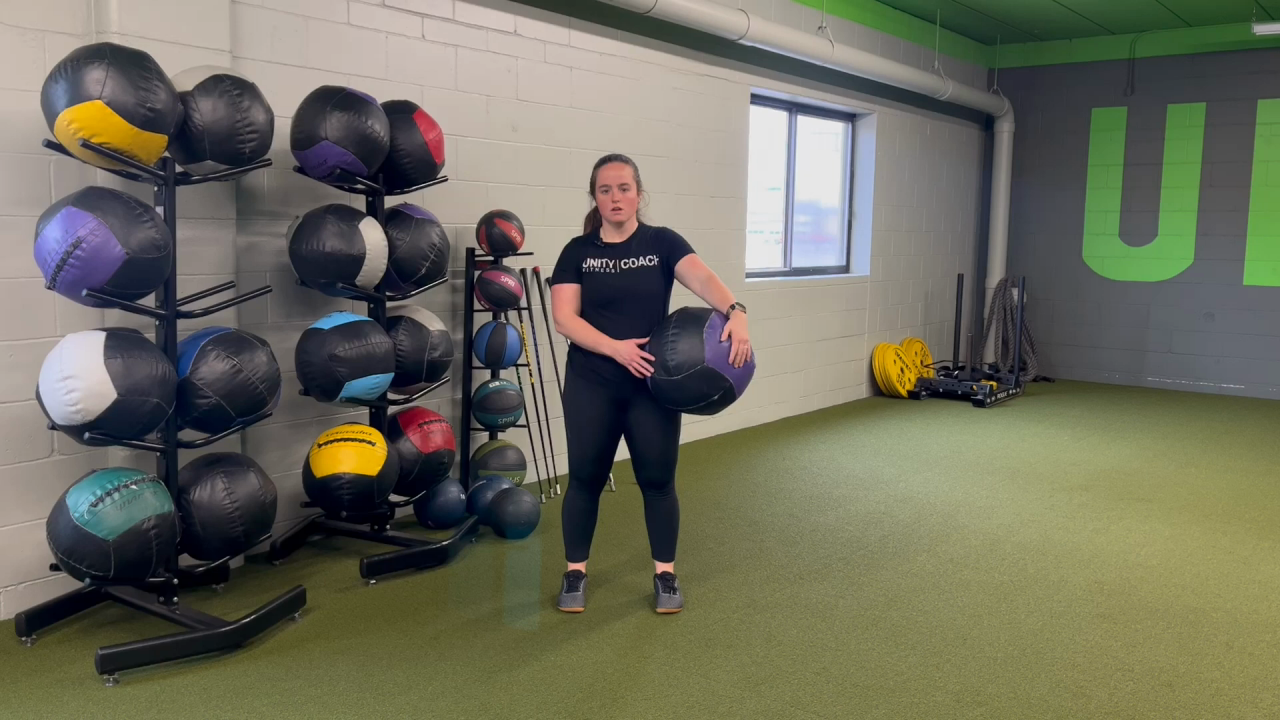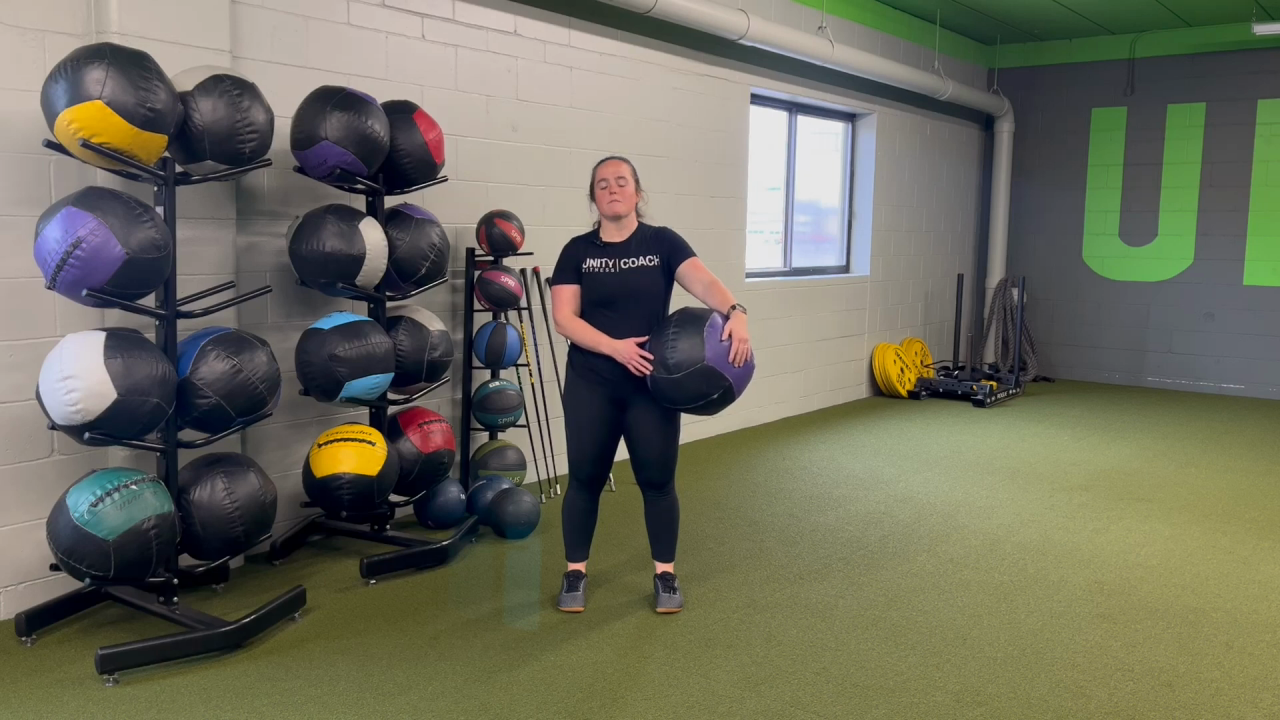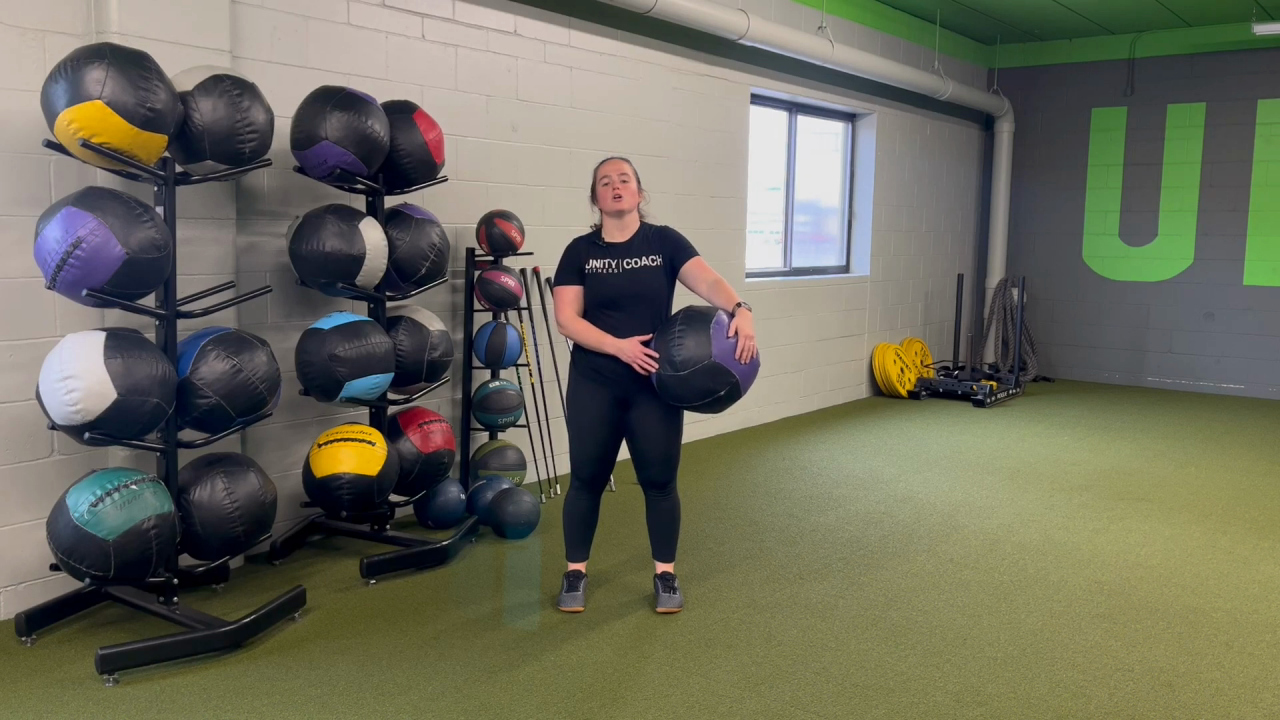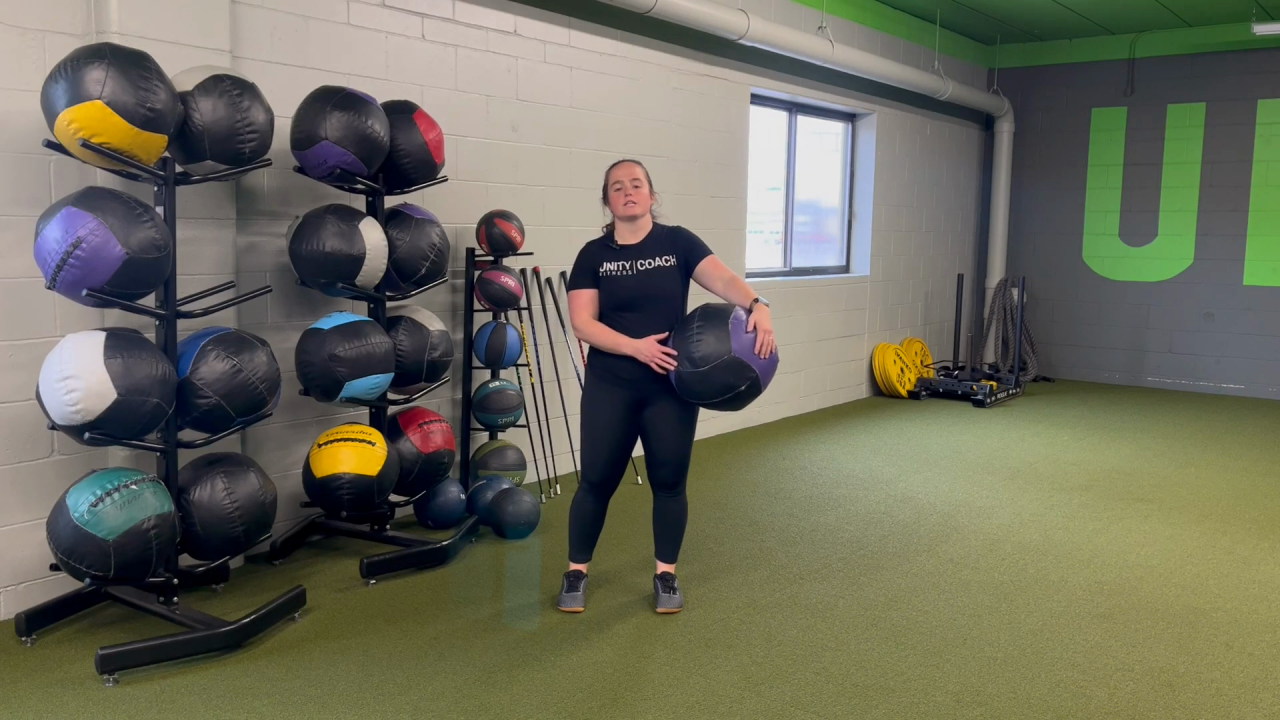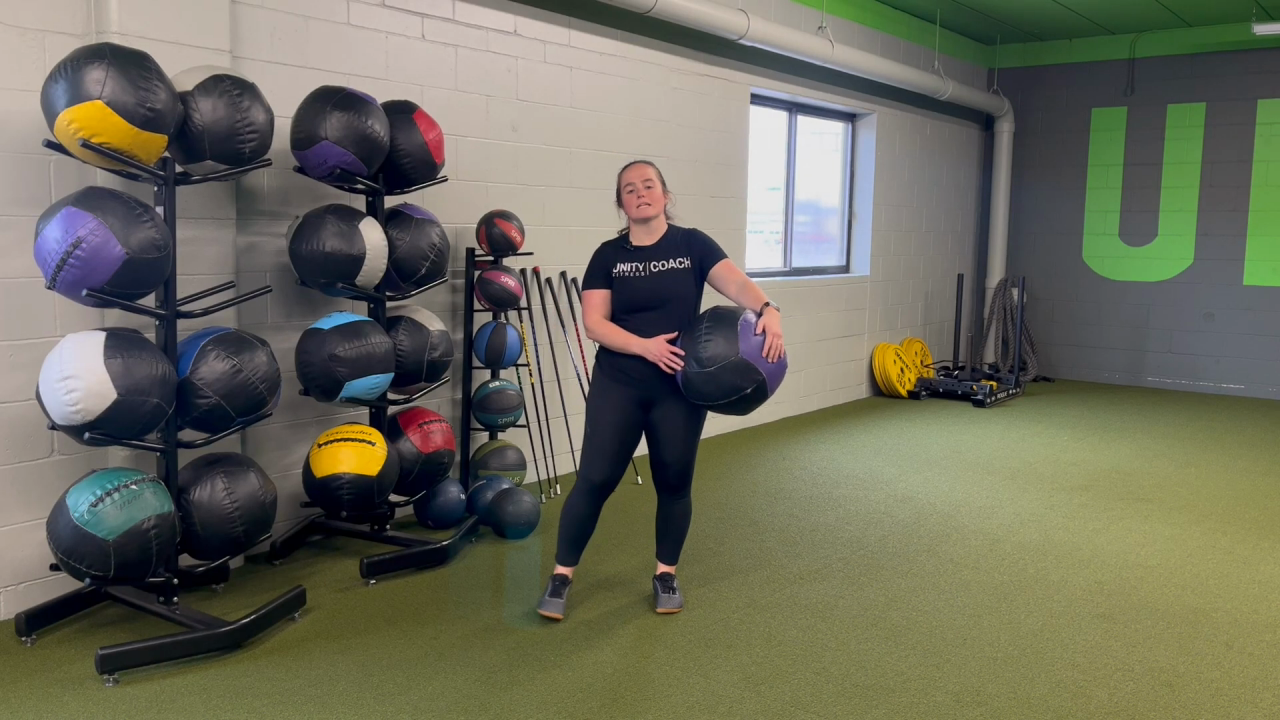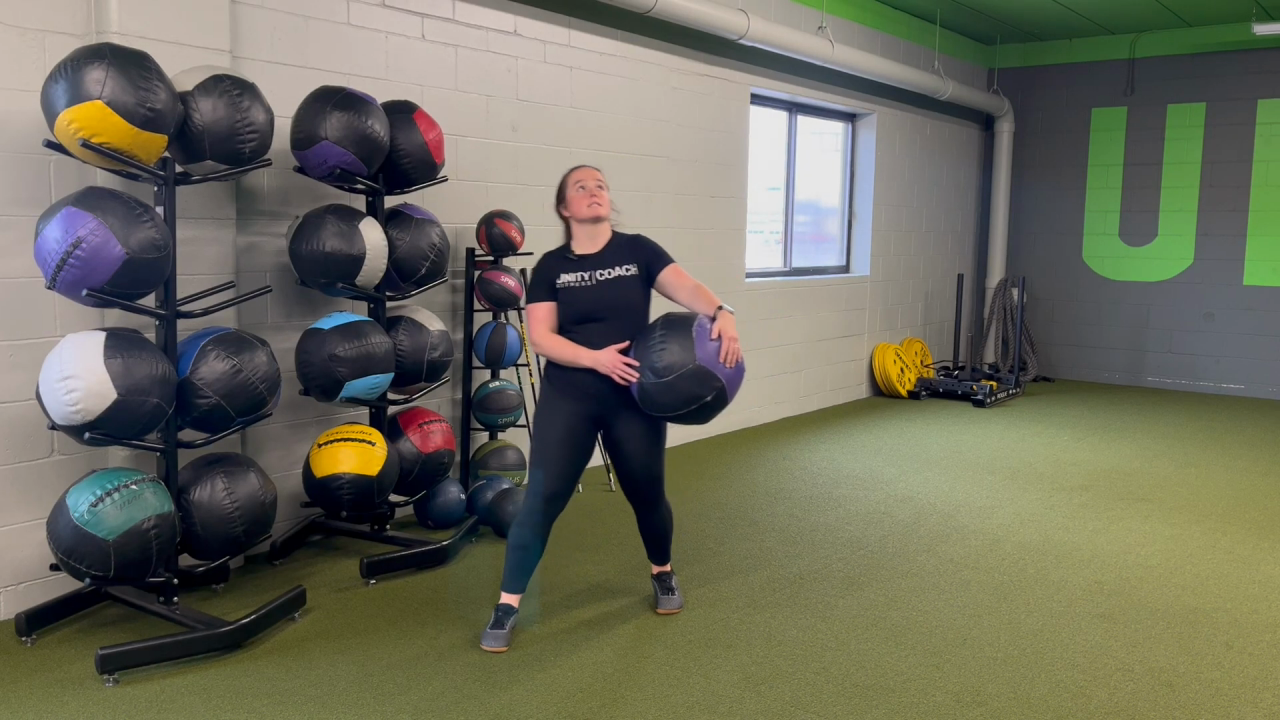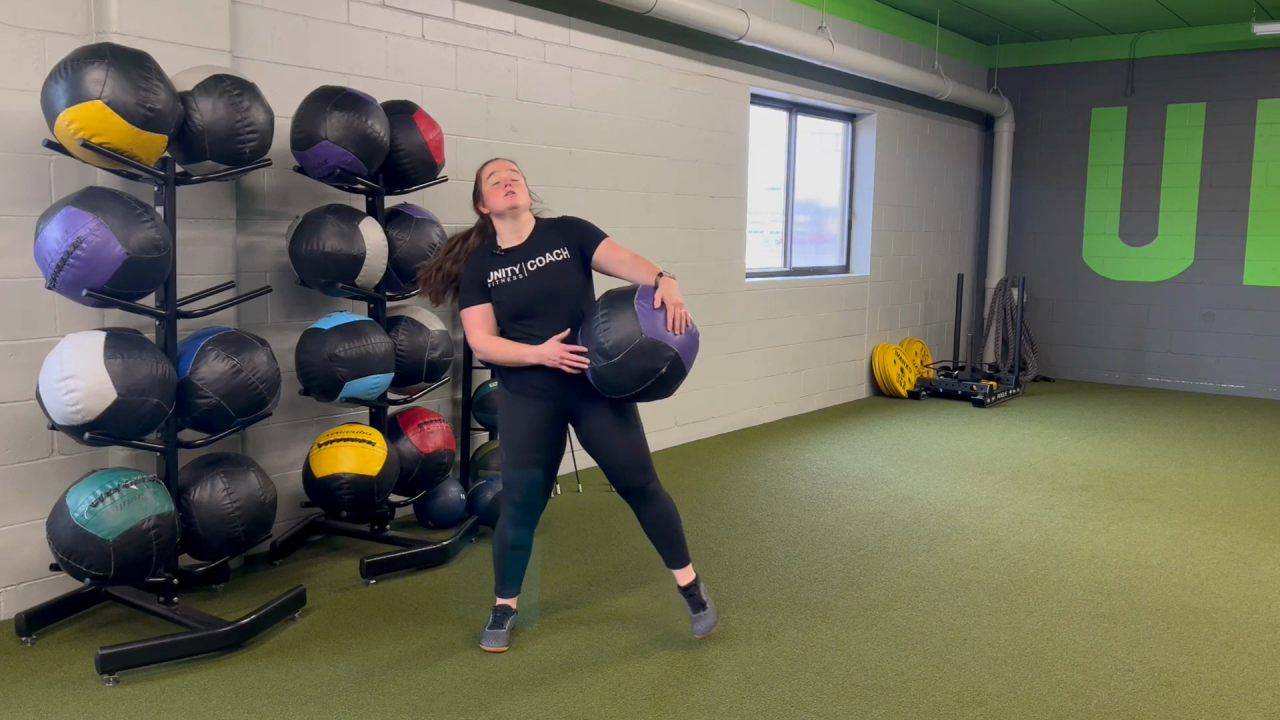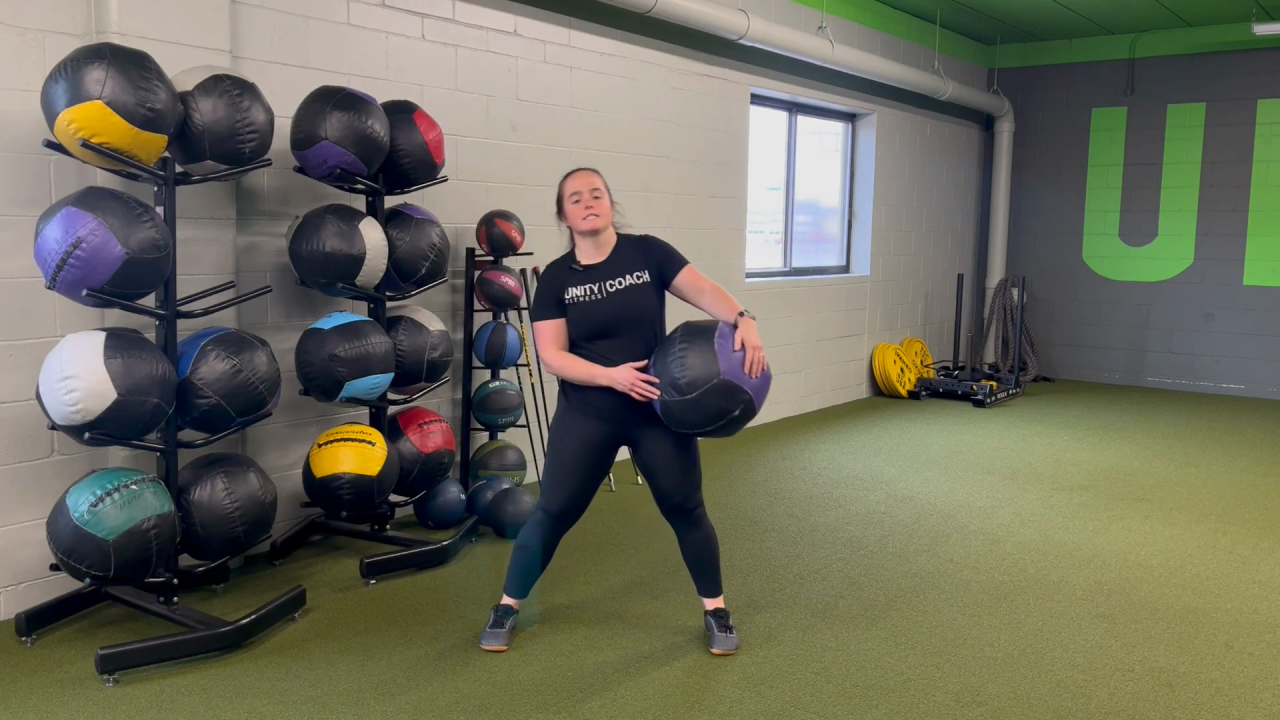
dt=0.5s
person 1, frame 1
left shoulder: (662, 242)
right shoulder: (578, 252)
left elbow: (701, 278)
right elbow: (565, 319)
left wrist: (735, 312)
right wrist: (616, 347)
left hip: (653, 385)
right hip: (591, 387)
left knee: (658, 480)
right knee: (585, 479)
left ankle: (665, 574)
right ankle: (575, 572)
person 1, frame 2
left shoulder: (662, 242)
right shoulder: (578, 251)
left elbow: (703, 282)
right elbow: (564, 318)
left wrist: (734, 313)
right wrist: (614, 346)
left hip: (653, 385)
right hip: (591, 386)
left knee: (658, 480)
right knee: (585, 479)
left ankle: (665, 573)
right ankle: (575, 572)
person 1, frame 3
left shoulder: (664, 241)
right shoulder: (580, 251)
left elbow: (707, 281)
right elbow: (567, 319)
left wrist: (739, 311)
right wrist: (619, 346)
left hip: (656, 384)
right hip: (593, 385)
left knee: (660, 480)
right knee: (587, 479)
left ankle: (665, 574)
right ankle: (575, 572)
person 1, frame 4
left shoulder: (677, 242)
right shoulder: (593, 255)
left elbow: (722, 278)
right elbow: (582, 323)
left wrist: (757, 305)
right wrist: (635, 346)
left hip: (672, 386)
right hip: (610, 387)
left knee: (669, 480)
right knee: (597, 481)
left ankle: (666, 575)
right ankle: (576, 572)
person 1, frame 5
left shoulder: (692, 244)
right shoulder: (608, 256)
left elbow: (735, 282)
right elbow: (594, 323)
left wrist: (767, 310)
right wrist: (645, 346)
left hip: (679, 387)
right hip: (617, 385)
left knee: (674, 483)
right knee: (595, 480)
left ankle: (665, 574)
right ankle: (561, 576)
person 1, frame 6
left shoulder: (638, 250)
right shoulder: (551, 267)
left elbow: (685, 287)
right elbow: (541, 338)
left wrist: (721, 314)
right wrist: (596, 358)
left hip: (633, 398)
right hip: (567, 399)
left knee: (646, 494)
right knee: (542, 498)
left ankle: (662, 573)
right ankle: (507, 604)
person 1, frame 7
left shoulder: (567, 232)
right shoulder: (478, 266)
left elbow: (622, 260)
right elbow: (481, 341)
left wrist: (663, 281)
right wrist: (540, 353)
left hip: (597, 384)
right hip: (528, 397)
left knee: (639, 484)
right knee: (521, 502)
left ankle: (689, 583)
right ankle: (504, 607)
person 1, frame 8
left shoulder: (647, 252)
right shoulder: (556, 278)
left elbow: (702, 290)
right elbow: (552, 355)
left wrist: (742, 320)
right wrist: (612, 376)
left hip: (659, 409)
right hip: (585, 414)
left knee: (685, 508)
right knee: (554, 510)
left ankle: (715, 610)
right ankle: (508, 606)
